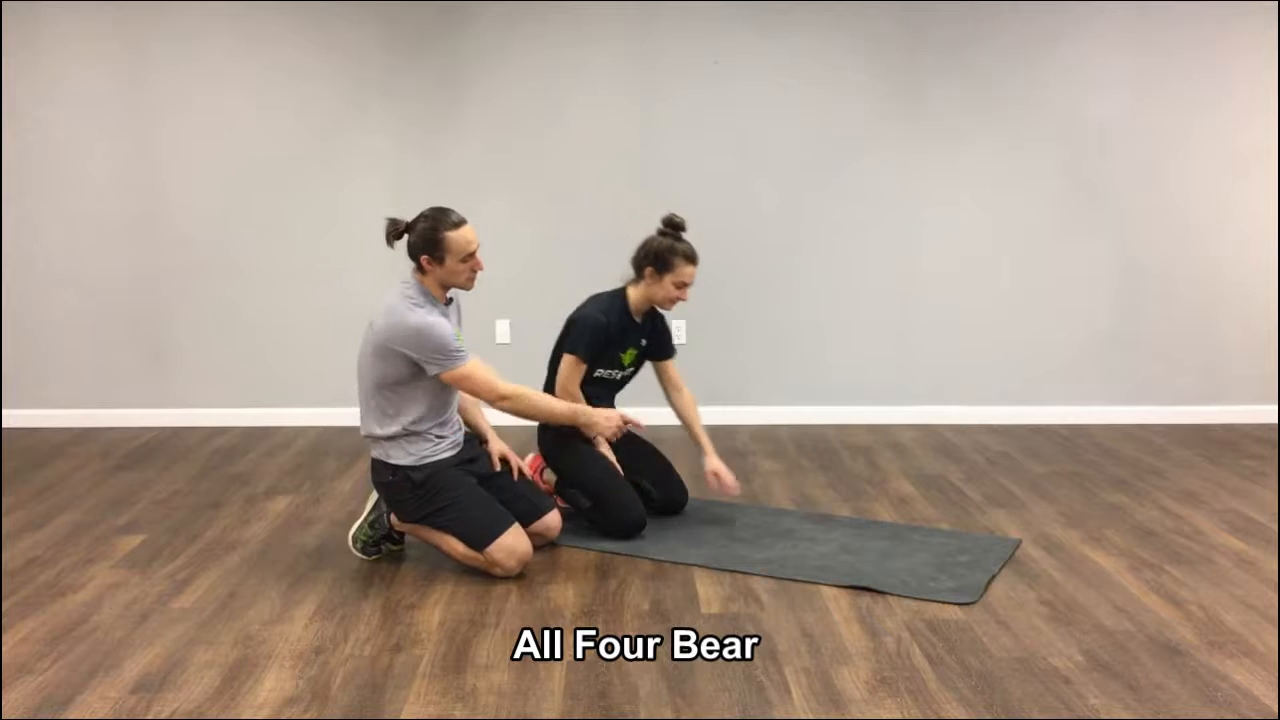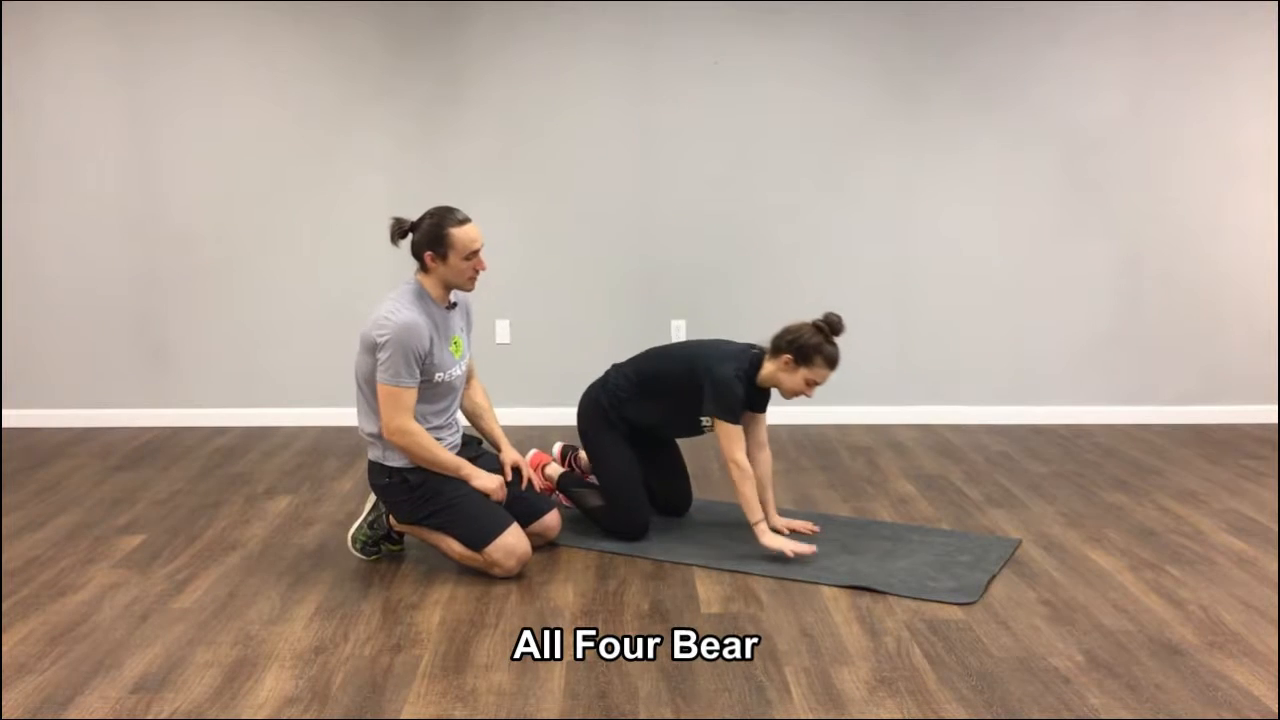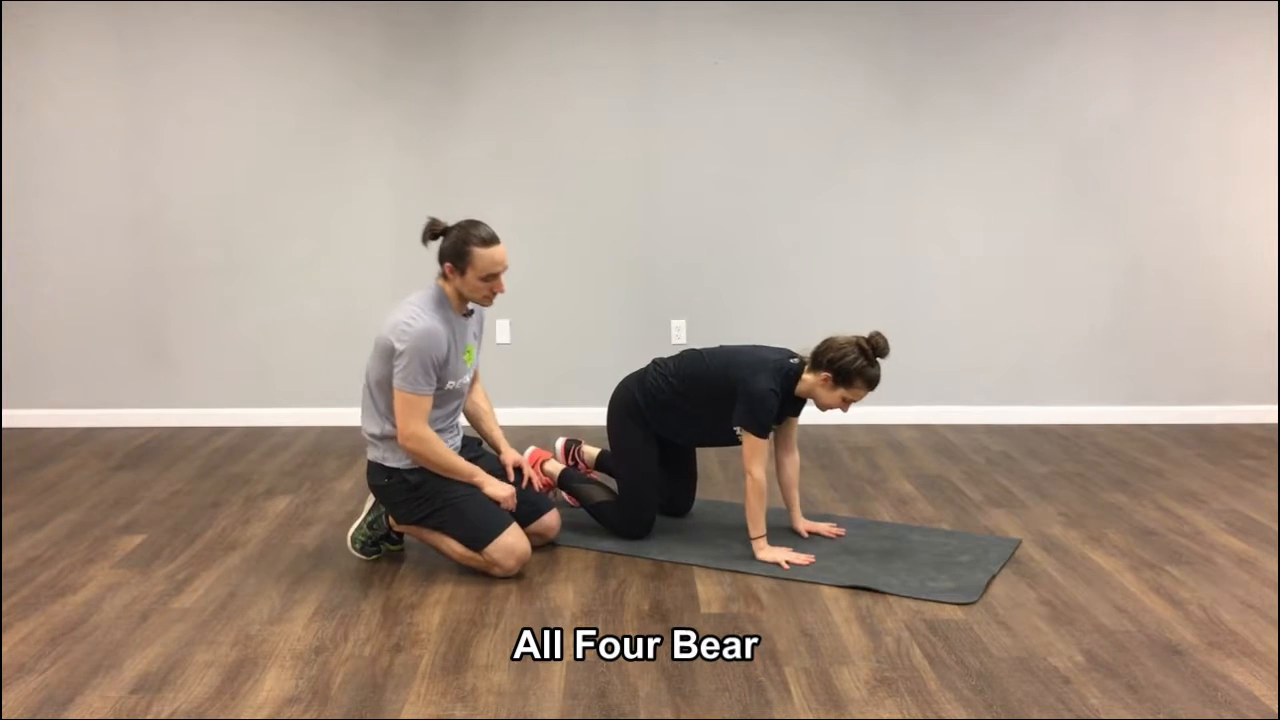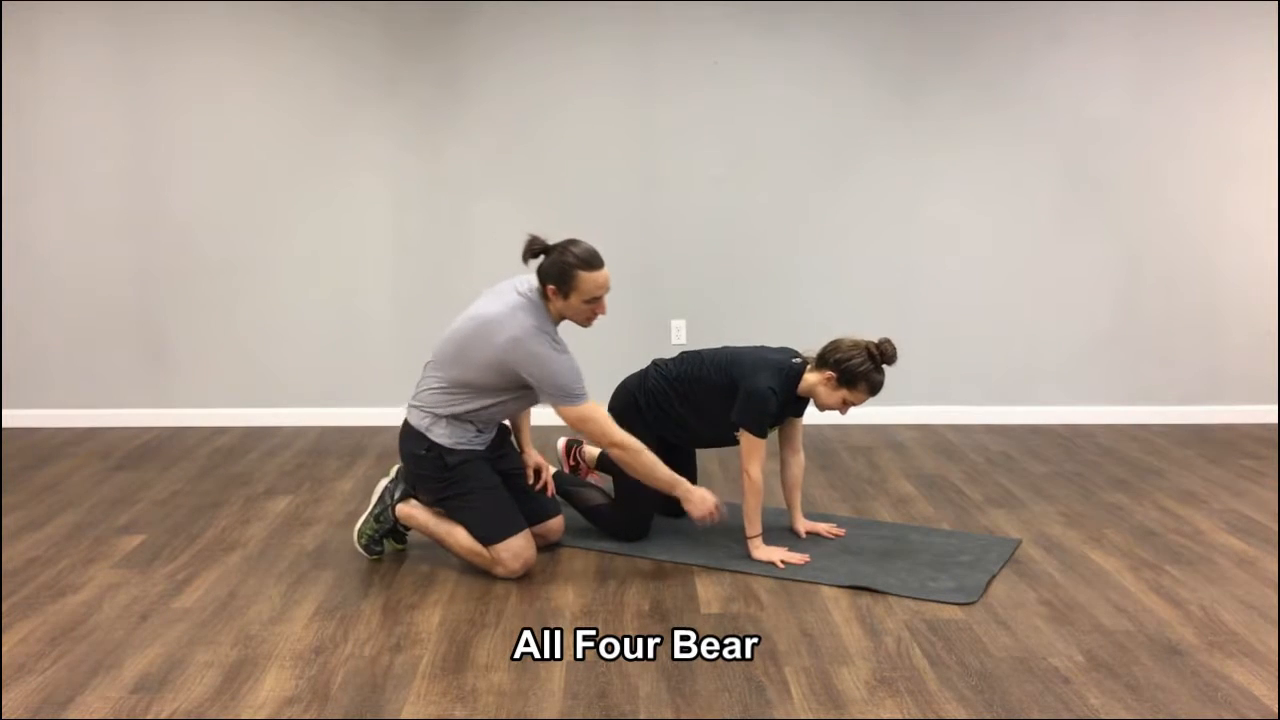
dt=0.7s
person 1, frame 1
left shoulder: (442, 298)
right shoulder: (415, 321)
right elbow: (501, 395)
left wrist: (489, 437)
right wrist: (585, 417)
left hip: (455, 446)
right hip: (415, 467)
left knee: (547, 526)
right knee: (511, 556)
left ankle: (425, 513)
right ankle: (397, 519)
person 1, frame 2
left shoulder: (458, 302)
right shoulder: (403, 324)
right elbow: (398, 430)
left wrist: (503, 446)
right wrist: (470, 474)
left hip: (453, 446)
right hip: (408, 468)
left knee: (547, 525)
right knee: (510, 556)
left ankle: (421, 514)
right ankle: (396, 519)
person 1, frame 3
left shoulder: (471, 308)
right shoulder: (422, 330)
right elbow: (412, 437)
left wrist: (502, 447)
right wrist: (482, 481)
left hip: (453, 447)
right hip: (408, 468)
left knee: (546, 525)
right knee: (510, 555)
left ankle: (424, 514)
right ankle: (396, 518)
person 1, frame 4
left shoulder: (525, 289)
right shoulder: (538, 346)
right elbow: (614, 442)
left wrist: (525, 446)
right wrist: (684, 491)
left hip: (481, 432)
right hip: (439, 444)
left knee: (549, 529)
right knee: (514, 560)
left ankle: (426, 491)
right ankle: (402, 509)
person 2, frame 1
left shoulder: (653, 324)
right shoulder: (596, 318)
left elbow: (677, 391)
right elbow: (565, 390)
left wrist: (709, 454)
right wrist: (598, 444)
right hip: (567, 432)
left knee: (674, 498)
right knee: (628, 520)
left ankle: (594, 476)
right ankle: (552, 478)
person 2, frame 2
left shoulder: (757, 375)
right shoulder: (727, 374)
left elbow: (759, 449)
right elbow: (737, 460)
left wrist: (772, 514)
right wrist: (762, 532)
left hip: (642, 419)
right hip: (605, 413)
left knee: (676, 504)
right knee: (631, 525)
left ankle: (579, 460)
right ankle: (551, 472)
person 2, frame 3
left shoulder: (795, 376)
right shoulder: (764, 386)
left elbow: (788, 453)
right elbow: (755, 472)
left wrist: (797, 518)
right wrist: (760, 545)
left hip: (667, 415)
right hip: (636, 408)
left knee: (678, 505)
right knee: (635, 523)
left ankle: (578, 454)
right ankle: (550, 468)
person 2, frame 4
left shoulder: (797, 377)
right shoulder: (764, 386)
left elbow: (792, 453)
right elbow: (751, 471)
left wrist: (797, 518)
right wrist: (756, 544)
left hip: (668, 415)
right hip: (637, 408)
left knee: (675, 506)
right knee: (631, 526)
left ankle: (581, 454)
right ankle: (548, 478)
